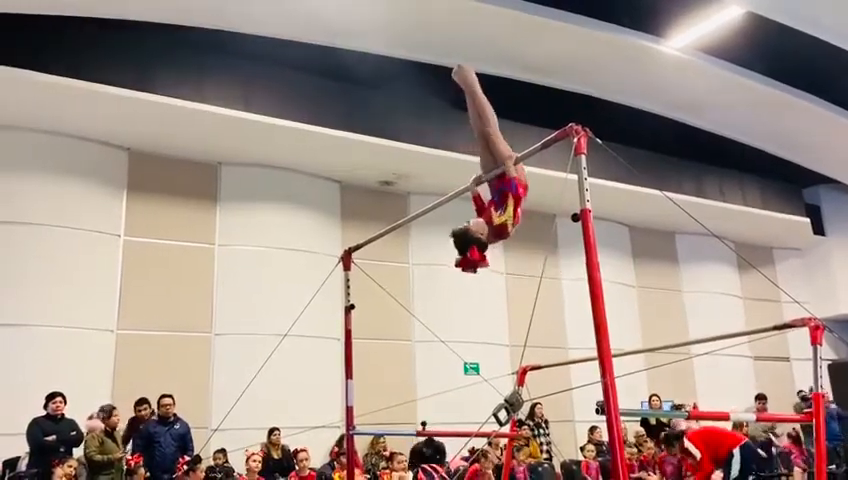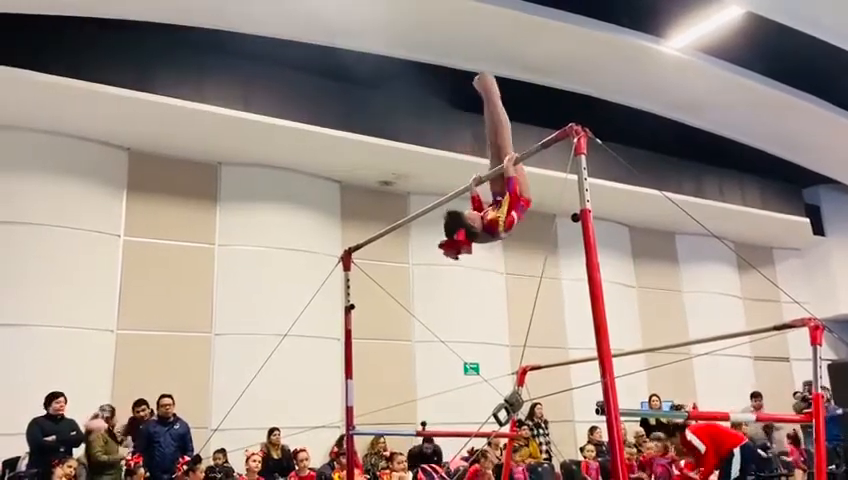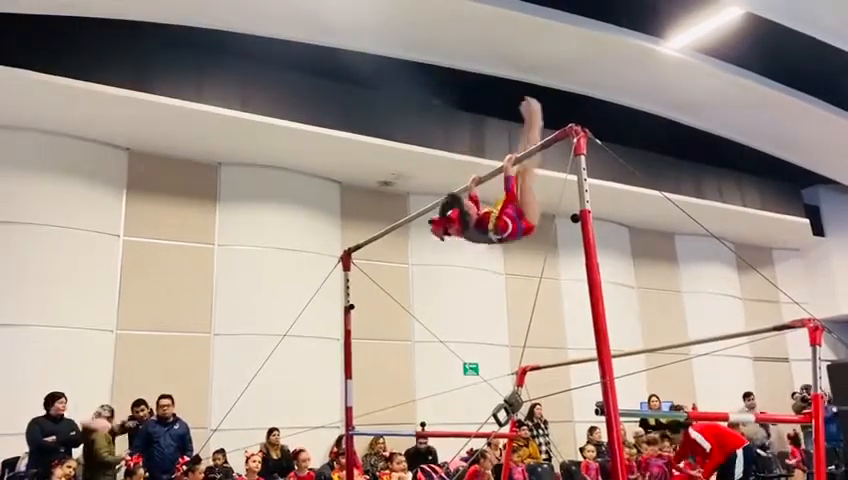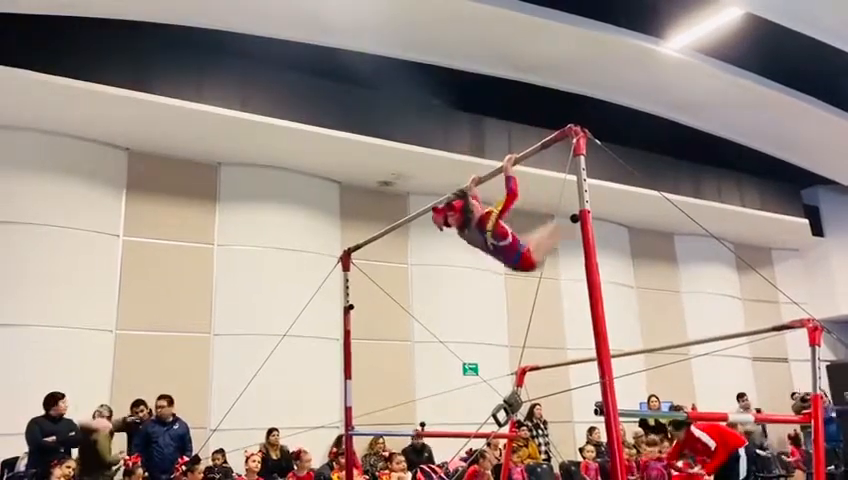
dt=0.2s
person 1, frame 1
right shoulder: (500, 229)
right elbow: (514, 196)
right wrist: (506, 172)
left hip: (500, 185)
right hip: (505, 179)
left knee: (485, 136)
right knee: (489, 135)
person 1, frame 2
left shoulder: (477, 232)
right shoulder: (495, 225)
right elbow: (512, 196)
left wrist: (473, 190)
right wrist: (509, 170)
left hip: (501, 198)
right hip: (520, 199)
left knee: (496, 145)
right knee: (503, 149)
person 1, frame 3
left shoulder: (468, 230)
right shoulder: (490, 222)
right elbow: (511, 196)
left wrist: (472, 190)
right wrist: (508, 171)
left hip: (513, 219)
right hip: (525, 223)
right knee: (525, 171)
person 1, frame 4
left shoulder: (465, 231)
right shoulder: (488, 222)
left elbow: (474, 209)
right elbow: (511, 197)
left wrist: (471, 191)
right wrist: (508, 171)
left hip: (517, 259)
right hip: (527, 257)
